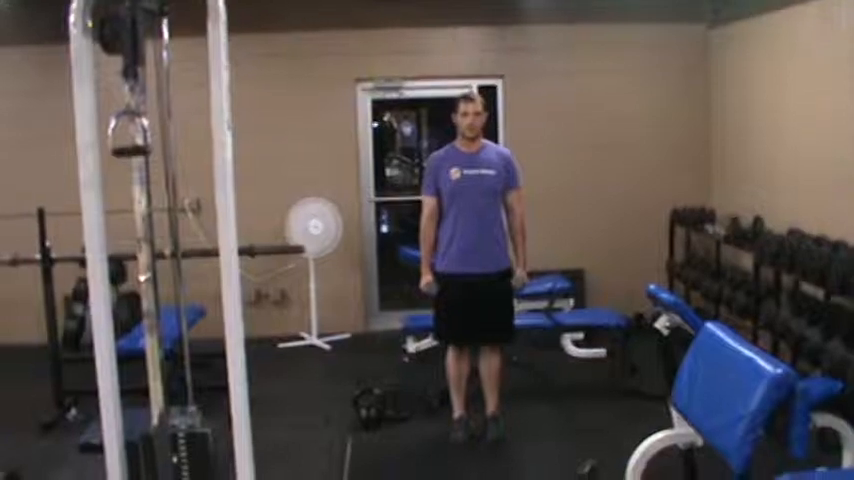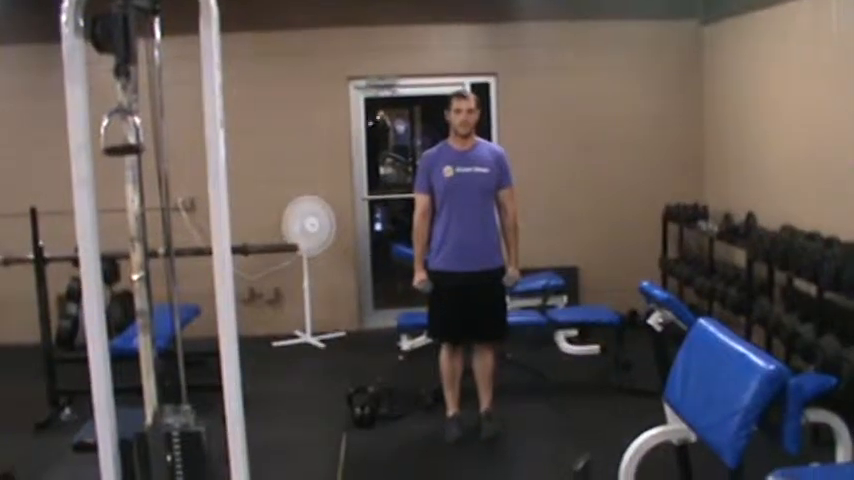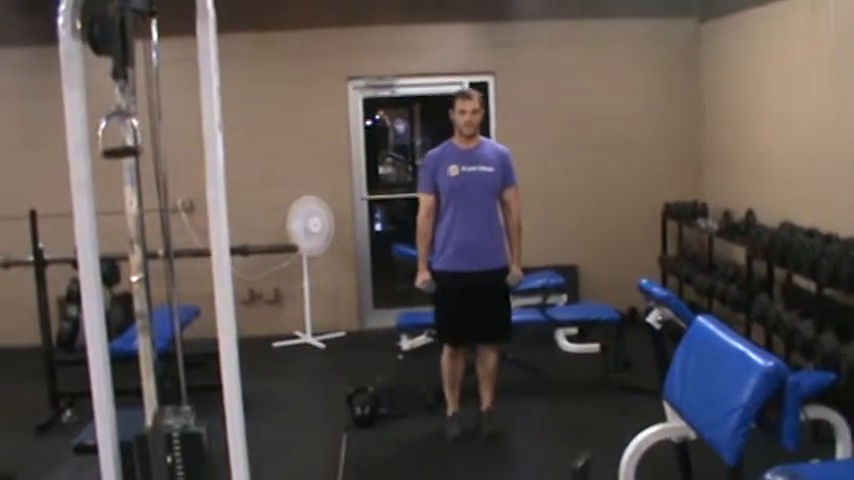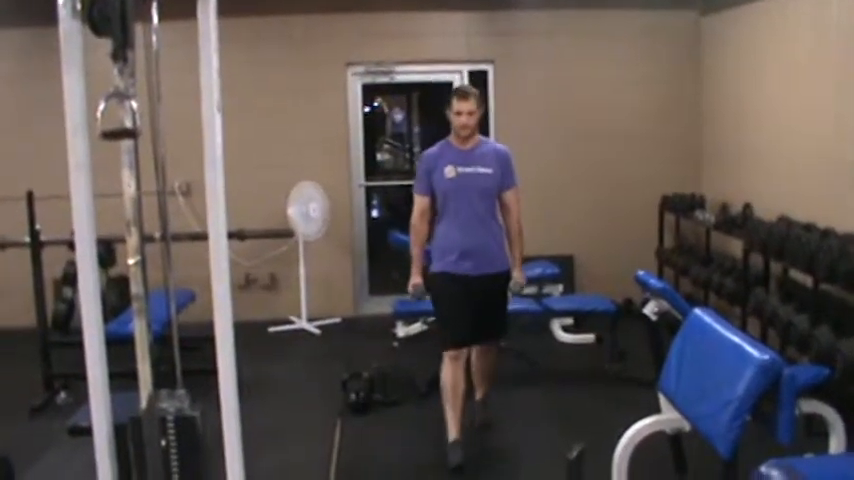
dt=0.5s
person 1, frame 1
left shoulder: (502, 159)
right shoulder: (438, 162)
left elbow: (515, 213)
right elbow: (429, 217)
left wrist: (521, 263)
right wrist: (426, 269)
left hip: (495, 269)
right hip: (452, 271)
left knee: (491, 344)
right knee: (457, 345)
left ankle: (492, 413)
right ankle: (459, 414)
person 1, frame 2
left shoulder: (495, 156)
right shoulder: (431, 159)
left elbow: (508, 211)
right elbow: (422, 215)
left wrist: (513, 261)
right wrist: (419, 266)
left hip: (488, 267)
right hip: (445, 268)
left knee: (485, 342)
right knee: (451, 342)
left ankle: (486, 410)
right ankle: (452, 412)
person 1, frame 3
left shoulder: (499, 156)
right shoulder: (436, 159)
left elbow: (511, 211)
right elbow: (426, 215)
left wrist: (516, 261)
right wrist: (423, 266)
left hip: (492, 267)
right hip: (450, 268)
left knee: (489, 343)
right knee: (453, 345)
left ankle: (486, 409)
right ankle: (453, 411)
person 1, frame 4
left shoulder: (499, 156)
right shoulder: (432, 159)
left elbow: (512, 212)
right elbow: (420, 216)
left wrist: (517, 263)
right wrist: (416, 269)
left hip: (493, 268)
right hip: (449, 270)
left knee: (487, 342)
right knee: (454, 353)
left ankle: (481, 398)
right ankle: (453, 436)
